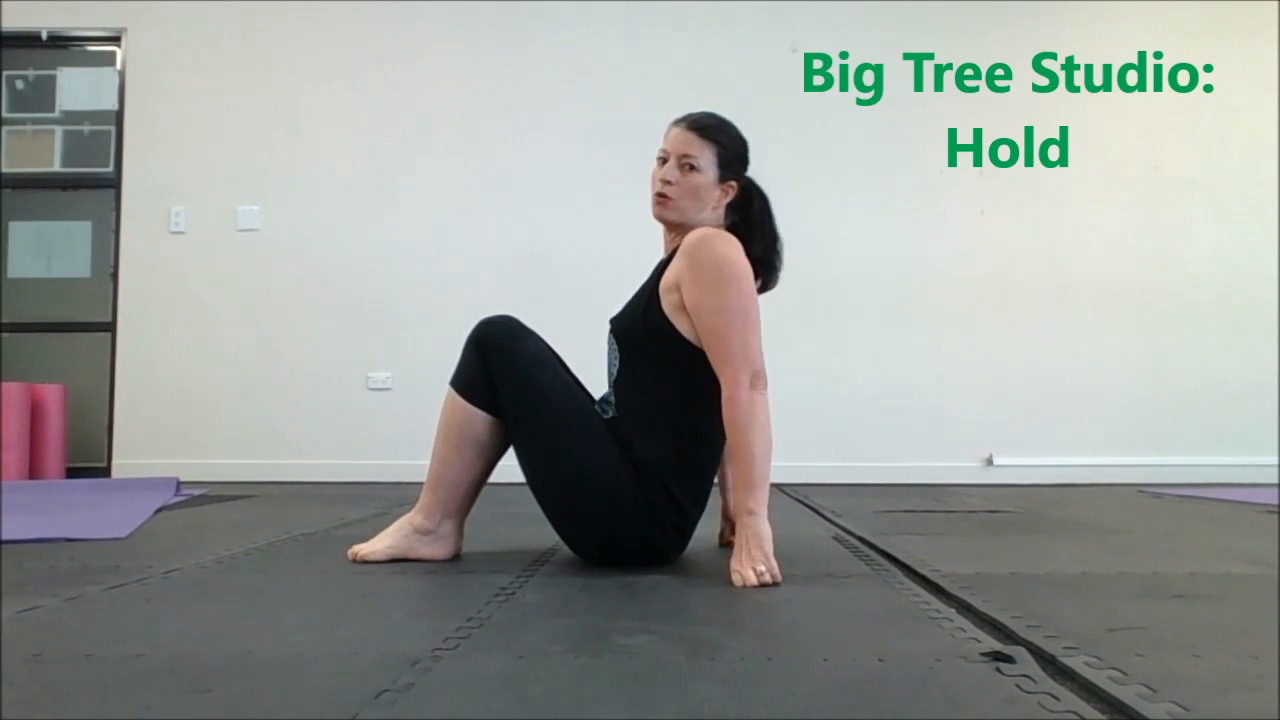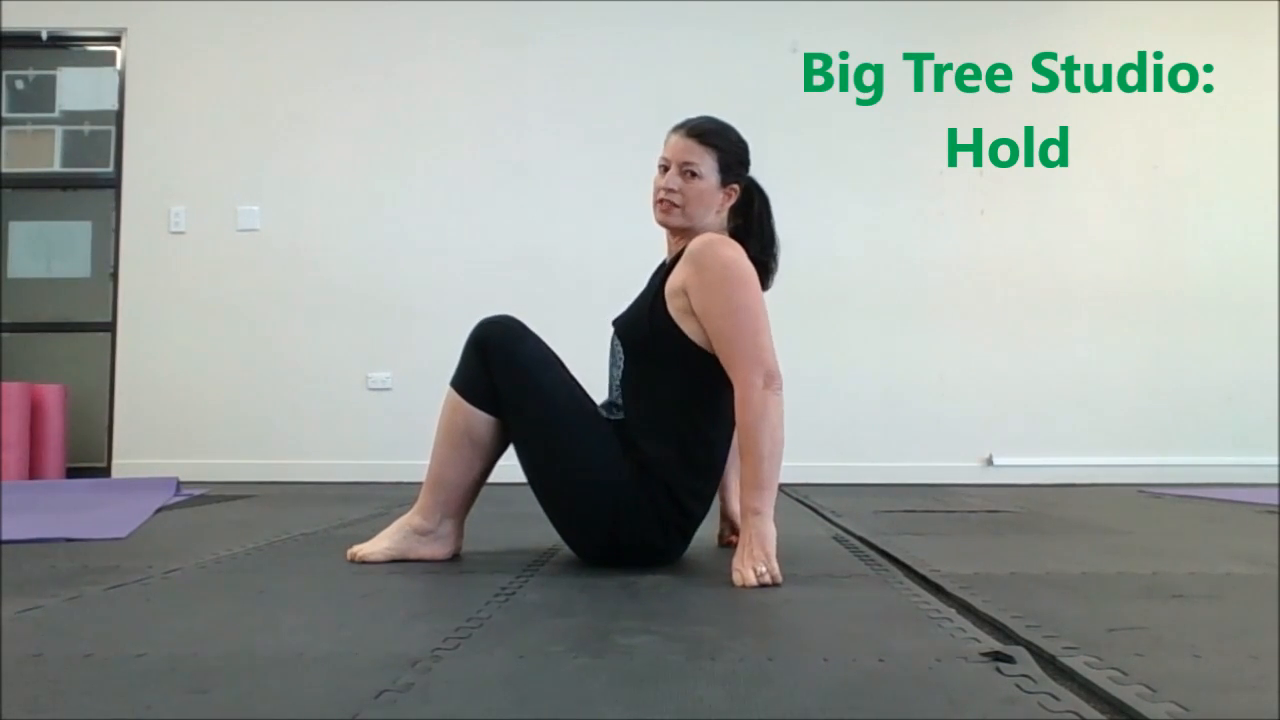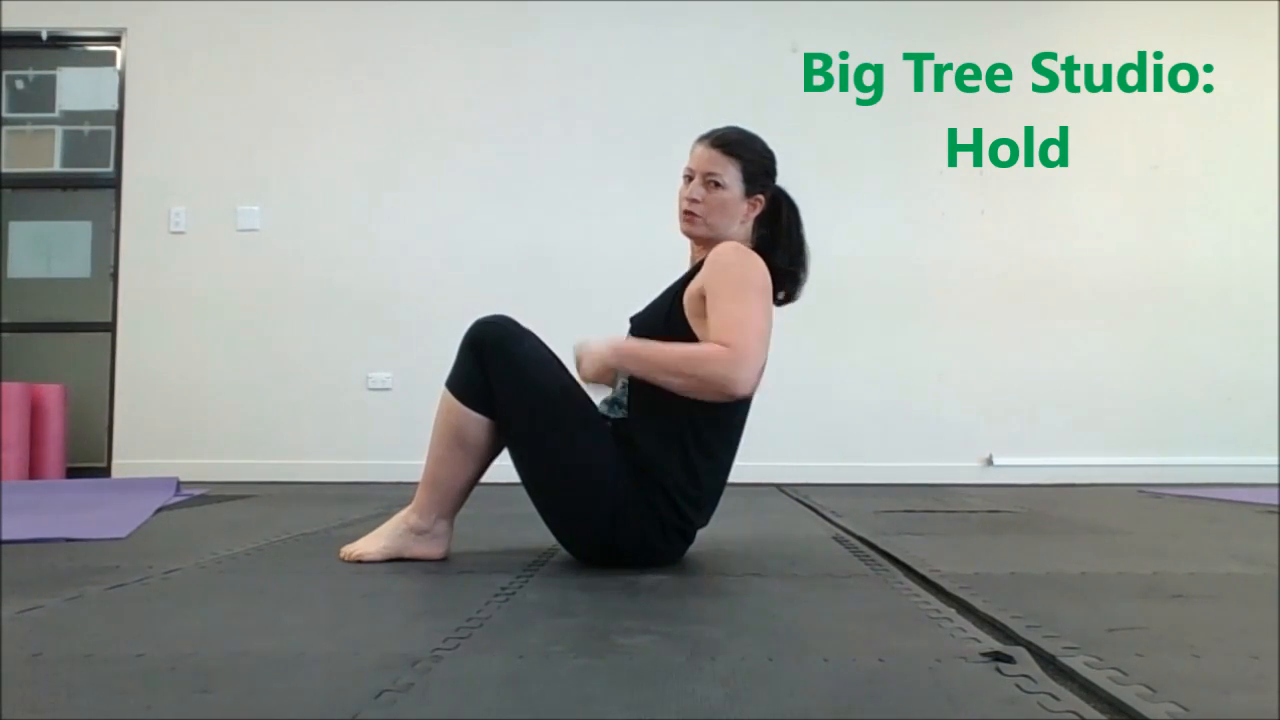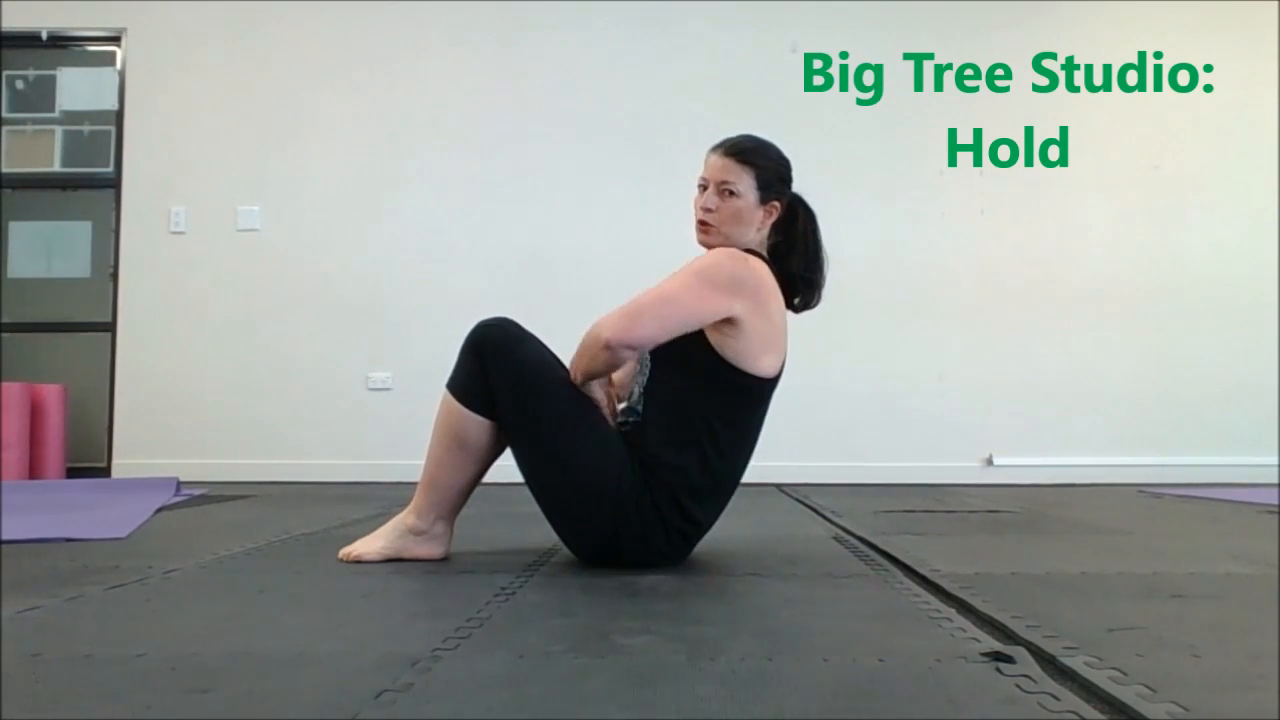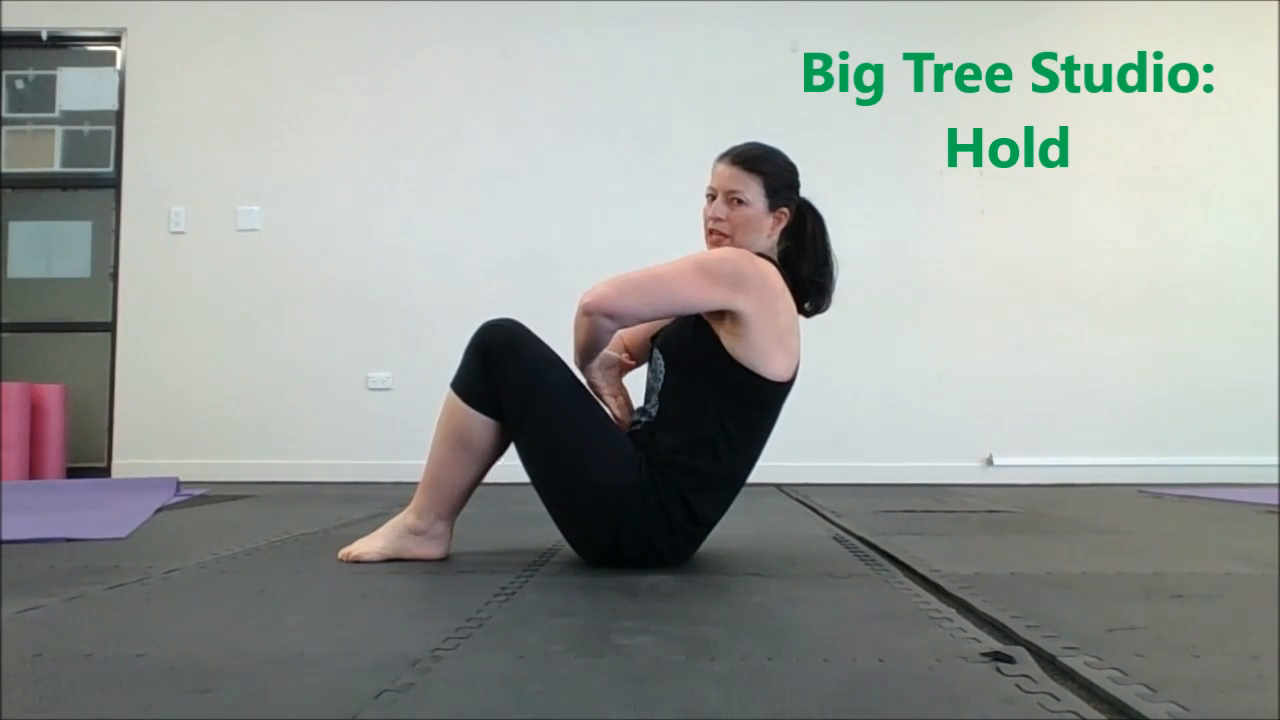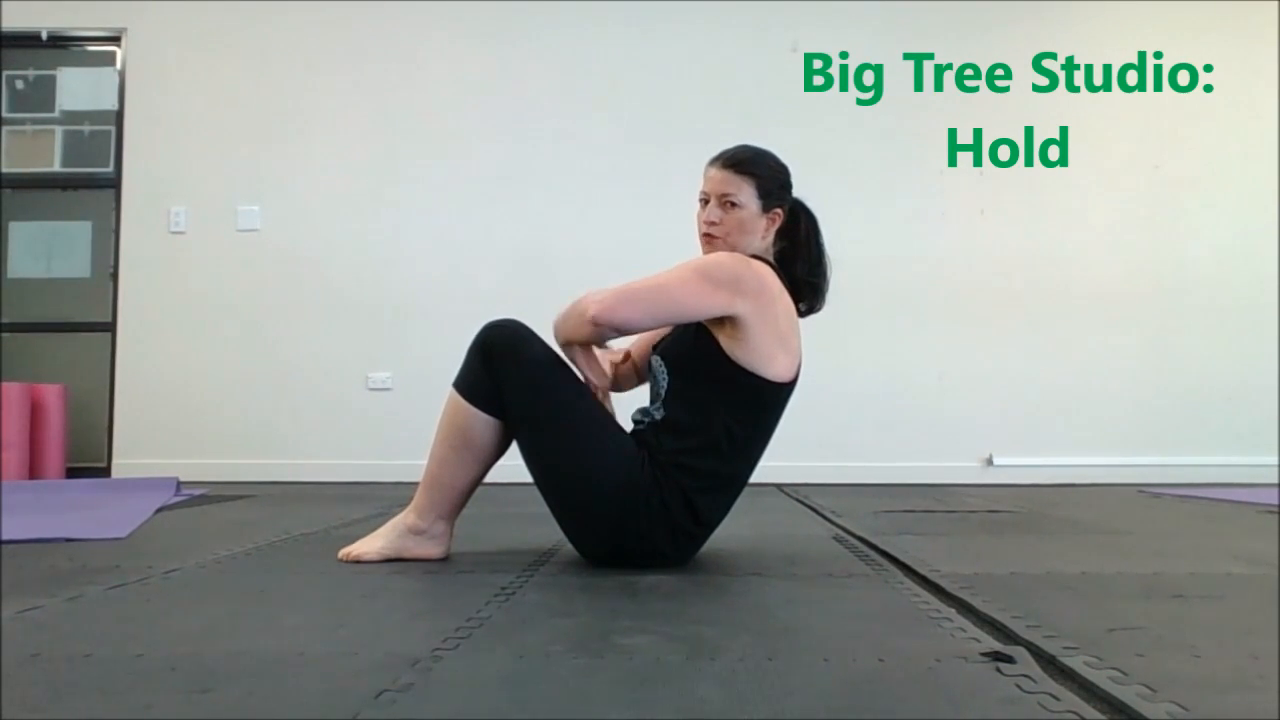
dt=0.5s
person 1, frame 1
left shoulder: (710, 251)
right shoulder: (685, 262)
left elbow: (745, 386)
right elbow: (714, 397)
left wrist: (754, 522)
right wrist: (733, 509)
left hip: (631, 516)
right hip: (634, 508)
left knee: (497, 344)
right knee: (500, 346)
left ankle: (431, 527)
right ankle: (438, 523)
person 1, frame 2
left shoulder: (714, 257)
right shoulder: (684, 265)
left elbow: (761, 384)
right elbow: (718, 396)
left wrist: (758, 522)
right wrist: (731, 508)
left hip: (636, 515)
right hip: (638, 506)
left knee: (498, 344)
right knee: (501, 347)
left ankle: (430, 527)
right ankle: (437, 523)
person 1, frame 3
left shoulder: (736, 264)
right shoulder: (711, 272)
left elbow: (732, 375)
left wrist: (620, 354)
left hip: (632, 516)
right hip: (637, 507)
left knee: (493, 343)
right knee: (503, 354)
left ankle: (424, 526)
right ankle: (429, 519)
person 1, frame 4
left shoulder: (736, 272)
right shoulder: (727, 287)
left elbow: (615, 335)
right elbow: (641, 357)
left wrist: (584, 375)
right wrist: (598, 384)
left hip: (641, 518)
right hip: (647, 510)
left knee: (495, 346)
right knee: (504, 360)
left ankle: (424, 527)
right ankle: (429, 523)
person 1, frame 5
left shoulder: (744, 275)
right shoulder: (724, 295)
left elbow: (600, 304)
right elbow: (623, 343)
left wrist: (590, 365)
right wrist: (603, 365)
left hip: (644, 516)
right hip: (652, 508)
left knee: (500, 347)
right knee: (510, 362)
left ankle: (424, 526)
right ankle: (429, 520)
person 1, frame 6
left shoulder: (743, 278)
right shoulder: (723, 300)
left elbow: (601, 311)
right elbow: (630, 369)
left wrist: (570, 332)
right wrist: (591, 357)
left hip: (648, 517)
right hip: (651, 510)
left knee: (503, 347)
right knee: (511, 354)
left ankle: (425, 527)
right ankle: (430, 522)
